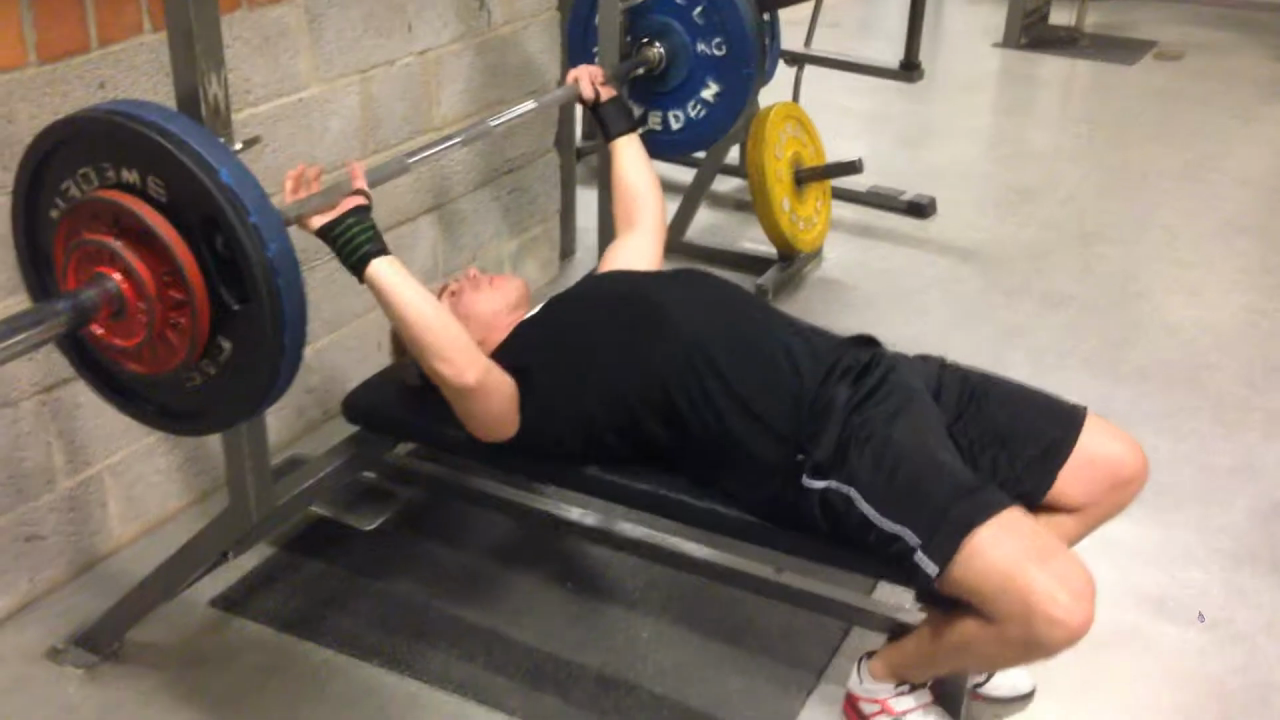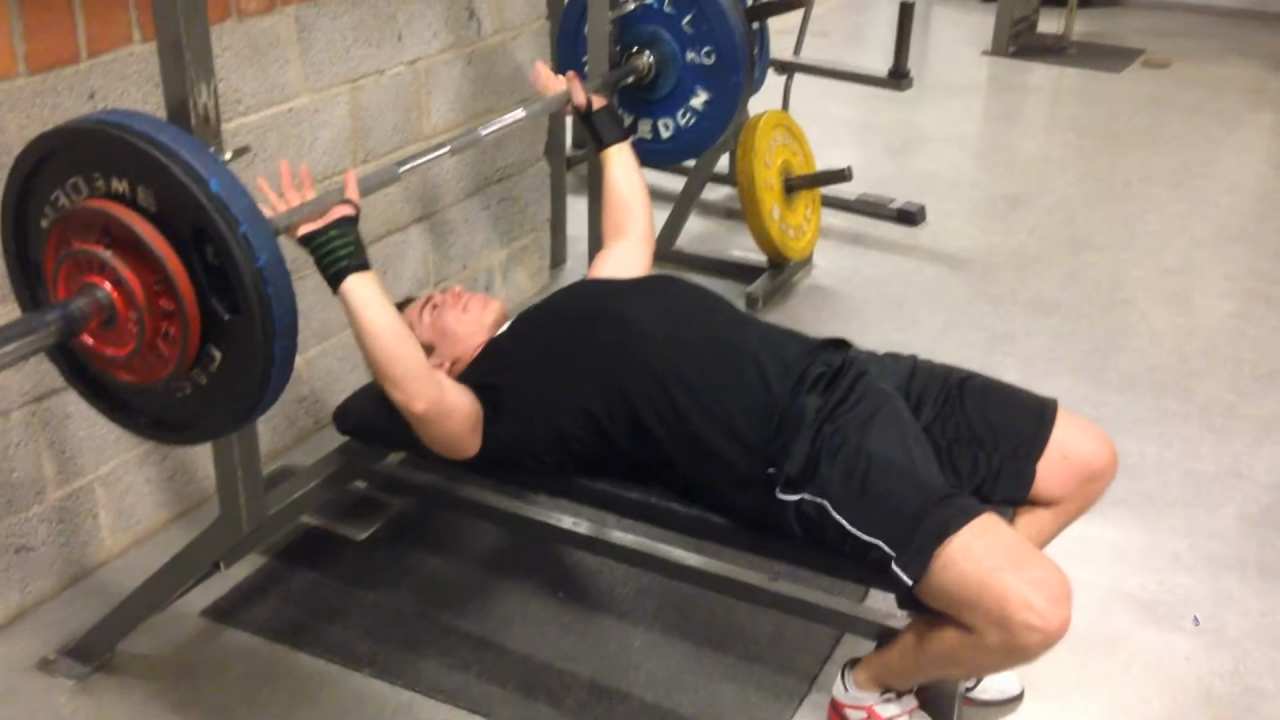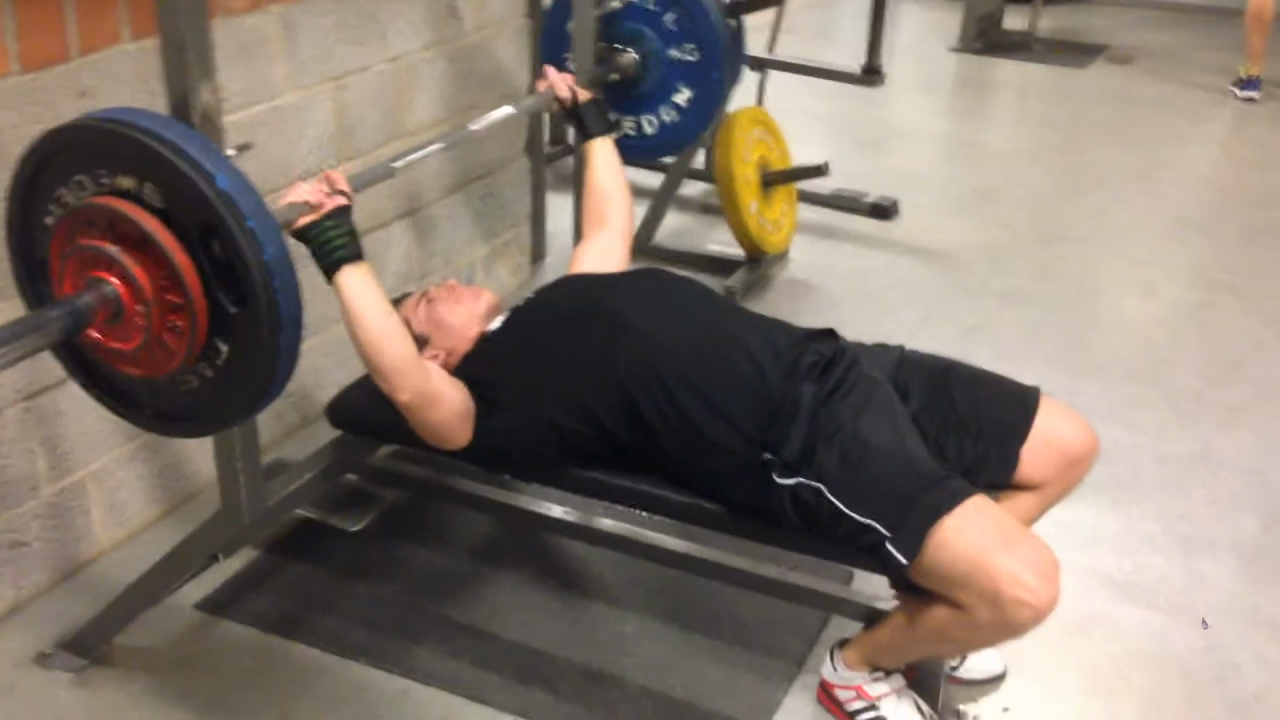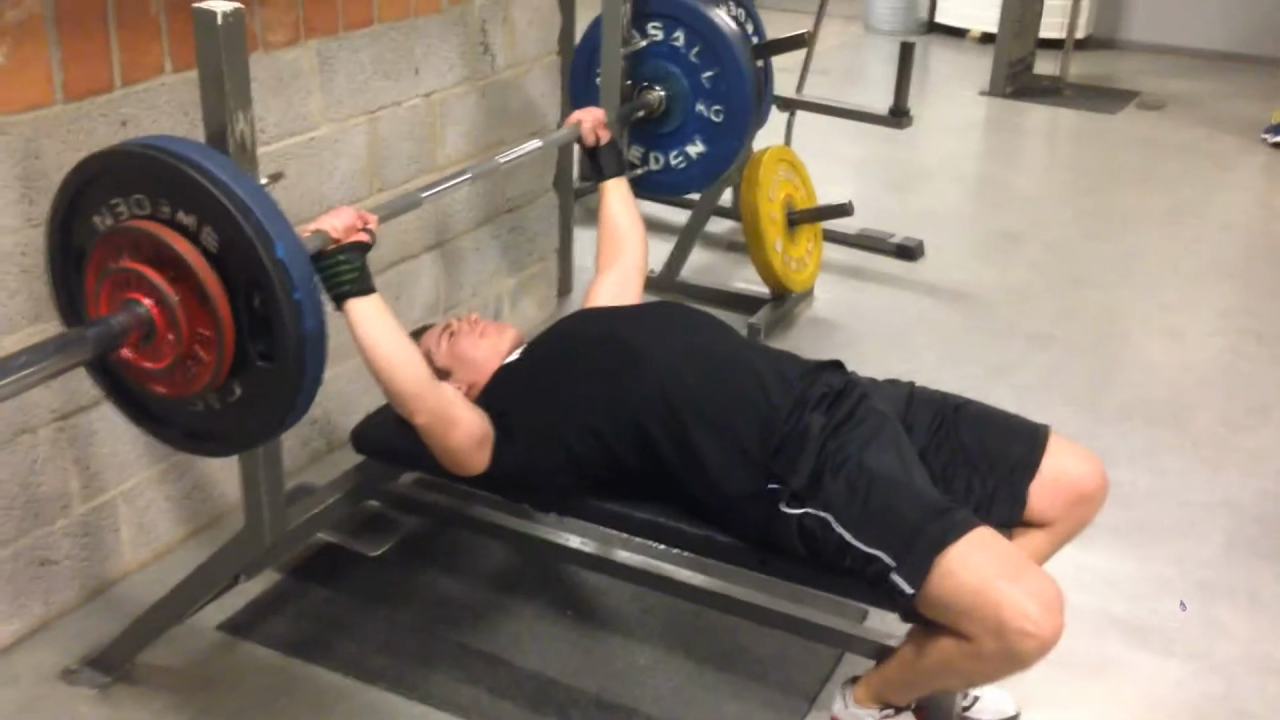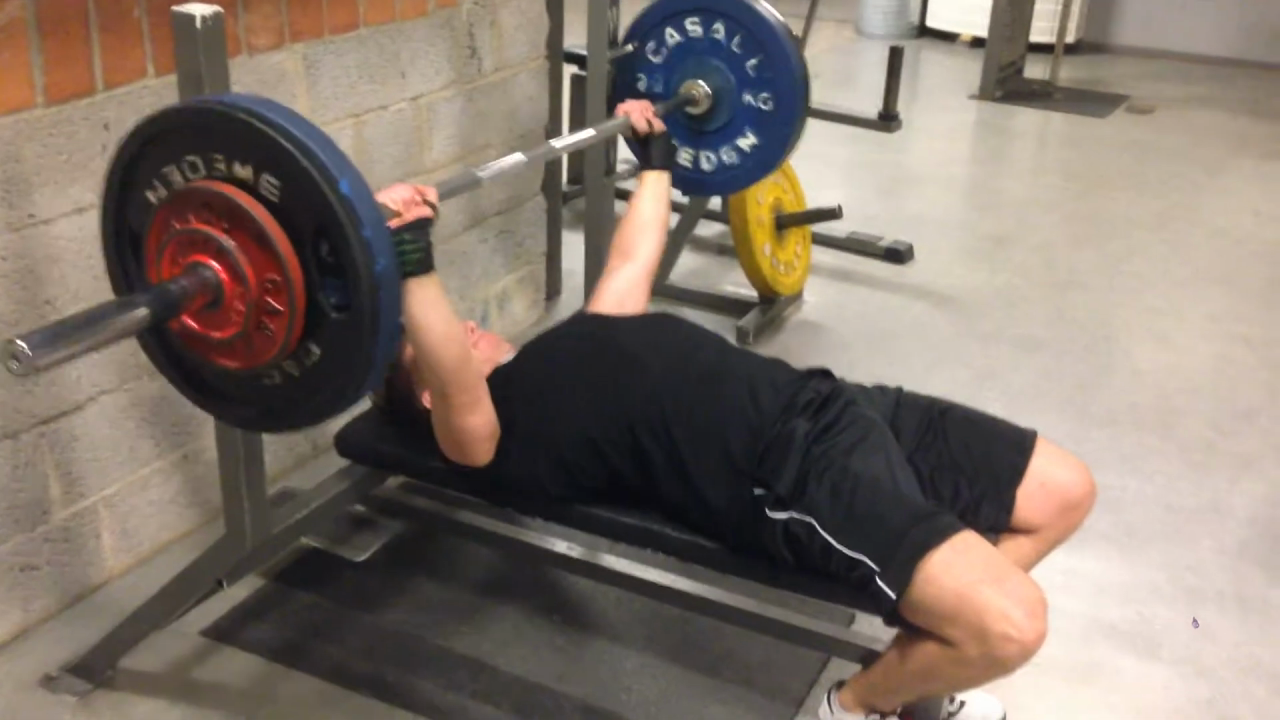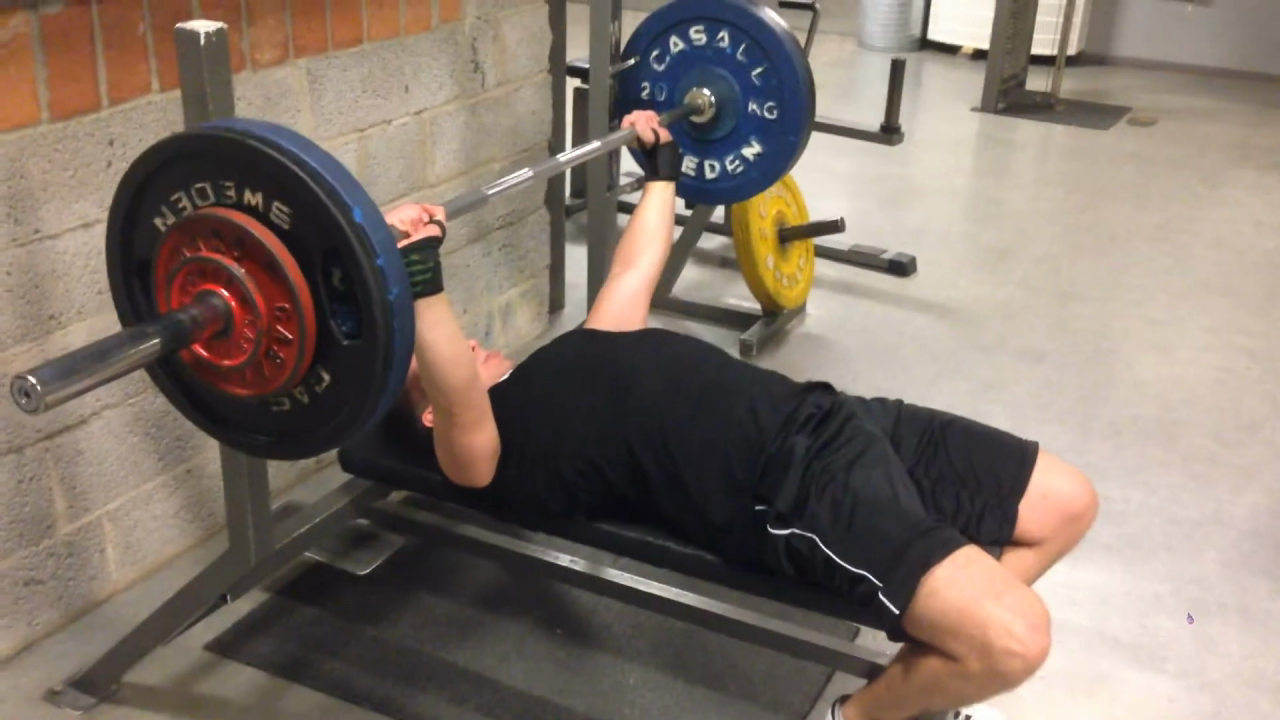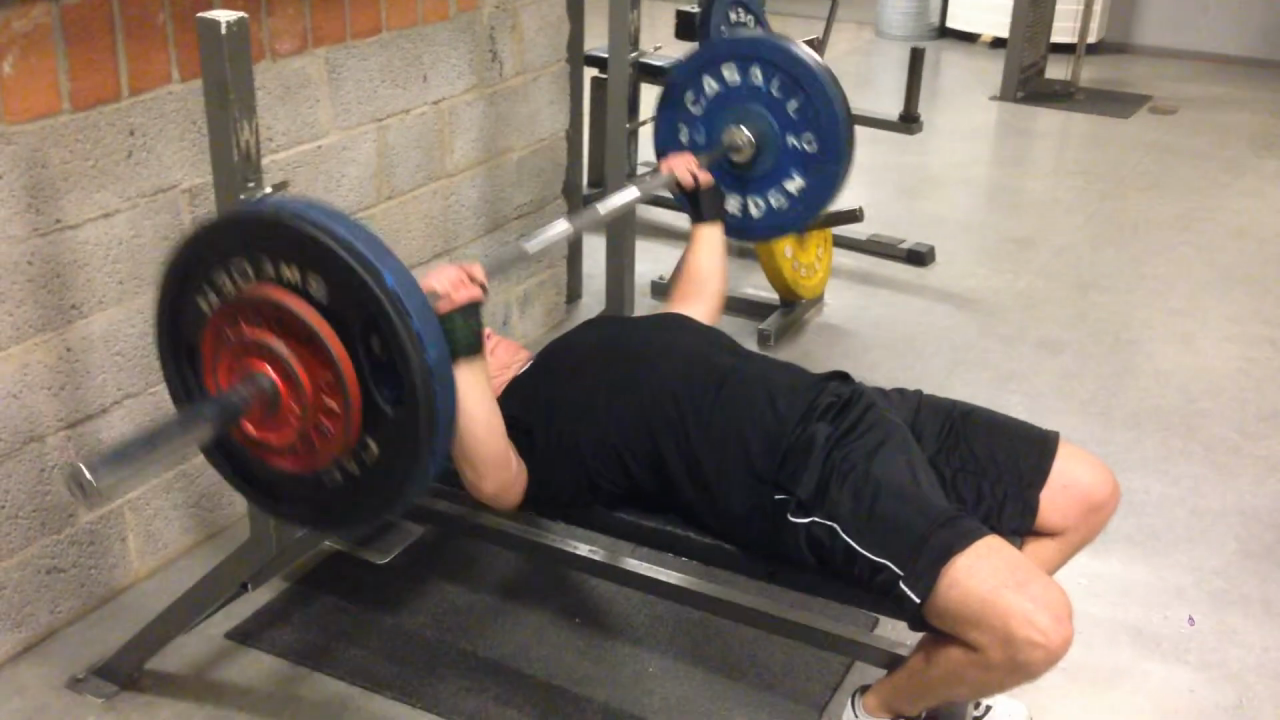
dt=0.7s
person 1, frame 1
left shoulder: (586, 307)
right shoulder: (517, 392)
left elbow: (643, 222)
right elbow: (459, 371)
left wrist: (611, 114)
right wrist: (361, 247)
left hip: (863, 375)
right hip: (829, 445)
left knee: (1116, 468)
right knee: (1054, 610)
left ankle: (954, 620)
person 1, frame 2
left shoulder: (566, 315)
right shoulder: (490, 405)
left elbow: (634, 232)
right elbow: (418, 400)
left wrist: (600, 119)
right wrist: (342, 259)
left hip: (839, 377)
right hip: (801, 452)
left knee: (1087, 462)
right knee: (1031, 616)
left ankle: (941, 624)
person 1, frame 3
left shoulder: (556, 308)
right shoulder: (489, 399)
left elbow: (612, 222)
right elbow: (408, 389)
left wrist: (587, 116)
right wrist: (336, 249)
left hip: (822, 367)
right hip: (793, 443)
left knee: (1067, 447)
right knee: (1019, 590)
left ankle: (927, 602)
person 1, frame 4
left shoulder: (569, 343)
right shoulder: (503, 429)
left elbow: (626, 261)
right elbow: (423, 411)
left wrist: (605, 157)
right wrist: (347, 279)
right hip: (799, 470)
left knee: (1078, 485)
right knee: (1025, 623)
left ankle: (936, 652)
person 1, frame 5
left shoulder: (564, 347)
right shoulder: (492, 430)
left elbow: (633, 261)
right elbow: (457, 388)
left wrist: (653, 154)
right wrist: (410, 258)
right hip: (783, 473)
left knee: (1066, 492)
right knee: (1006, 628)
left ankle: (916, 660)
person 1, frame 6
left shoulder: (567, 359)
right shoulder: (490, 446)
left elbow: (634, 272)
right elbow: (456, 397)
left wrist: (661, 164)
right wrist: (419, 273)
right hip: (787, 489)
left knee: (1068, 506)
right knee: (1011, 644)
person 1, frame 7
left shoulder: (578, 361)
right shoulder: (516, 429)
left elbow: (697, 307)
right elbow: (491, 478)
left wrist: (705, 205)
right wrist: (453, 333)
right hip: (805, 479)
left knee: (1089, 494)
right knee: (1032, 632)
